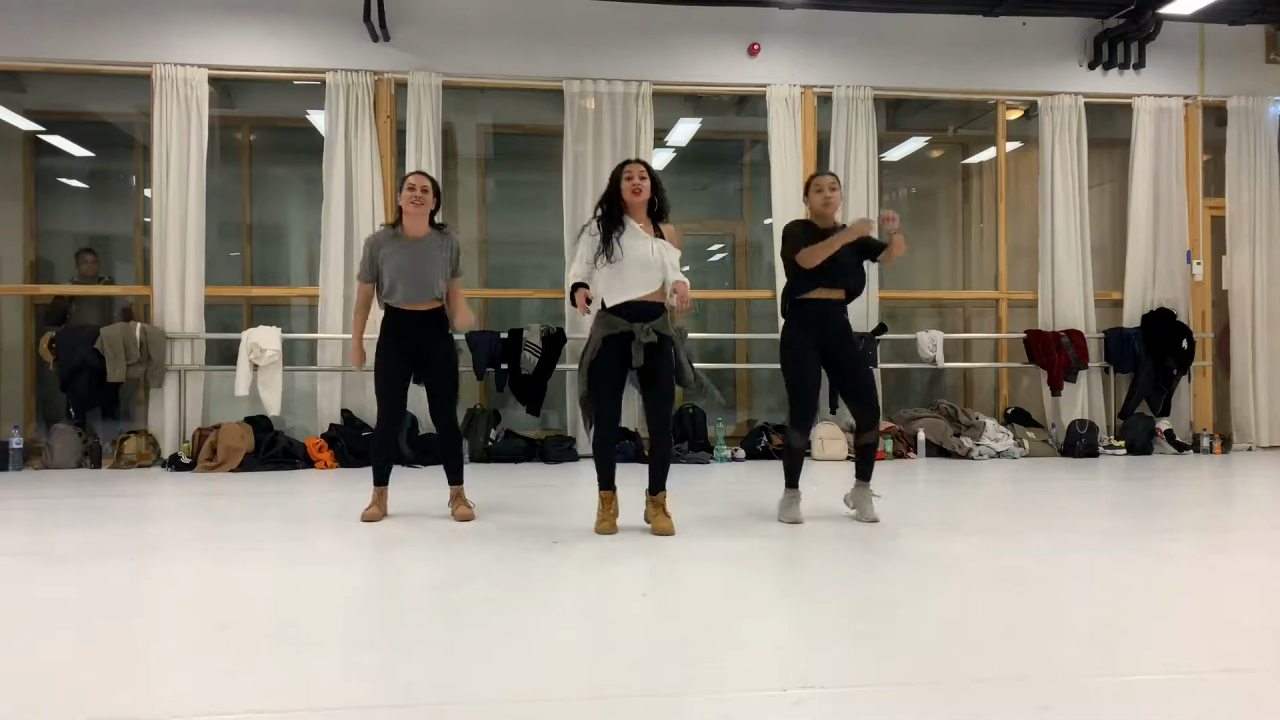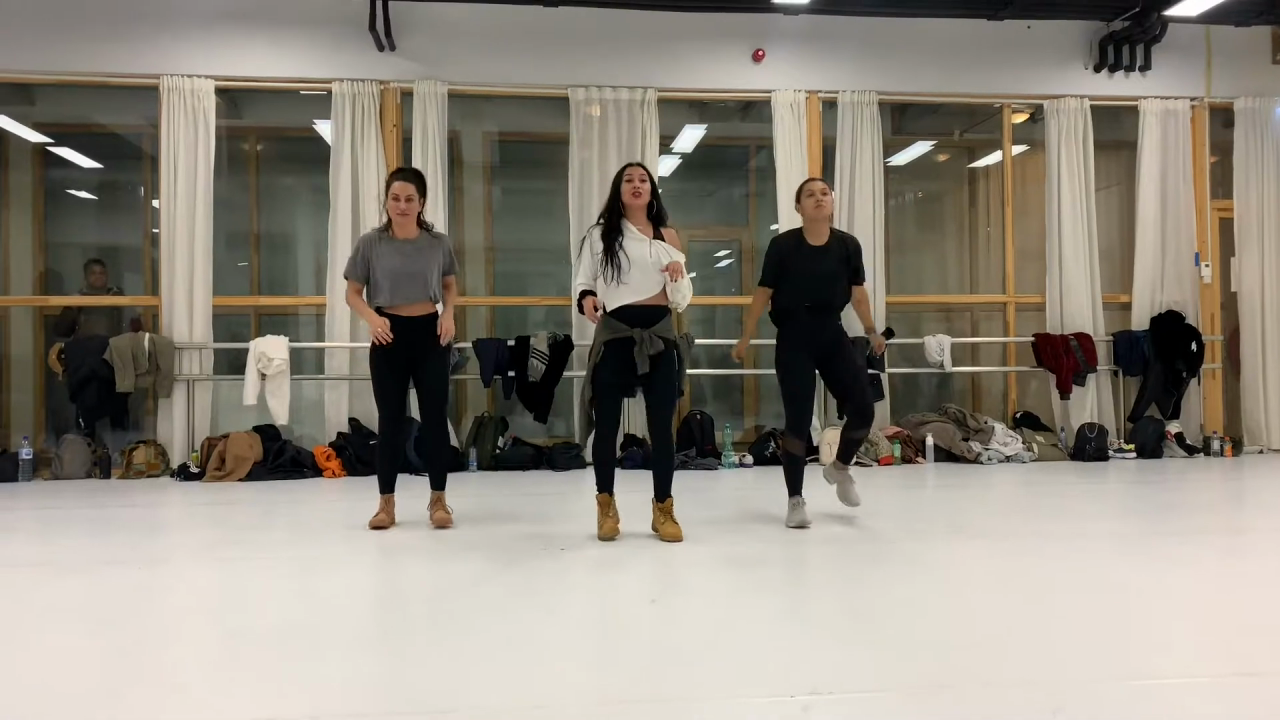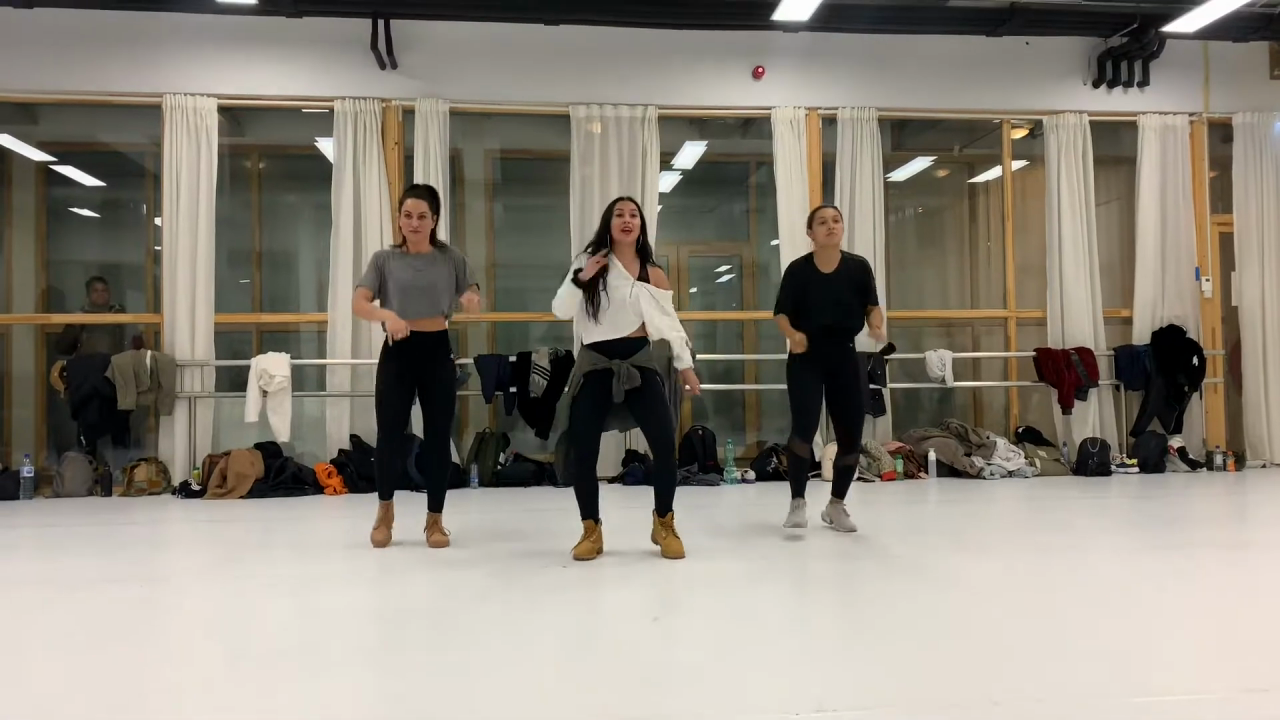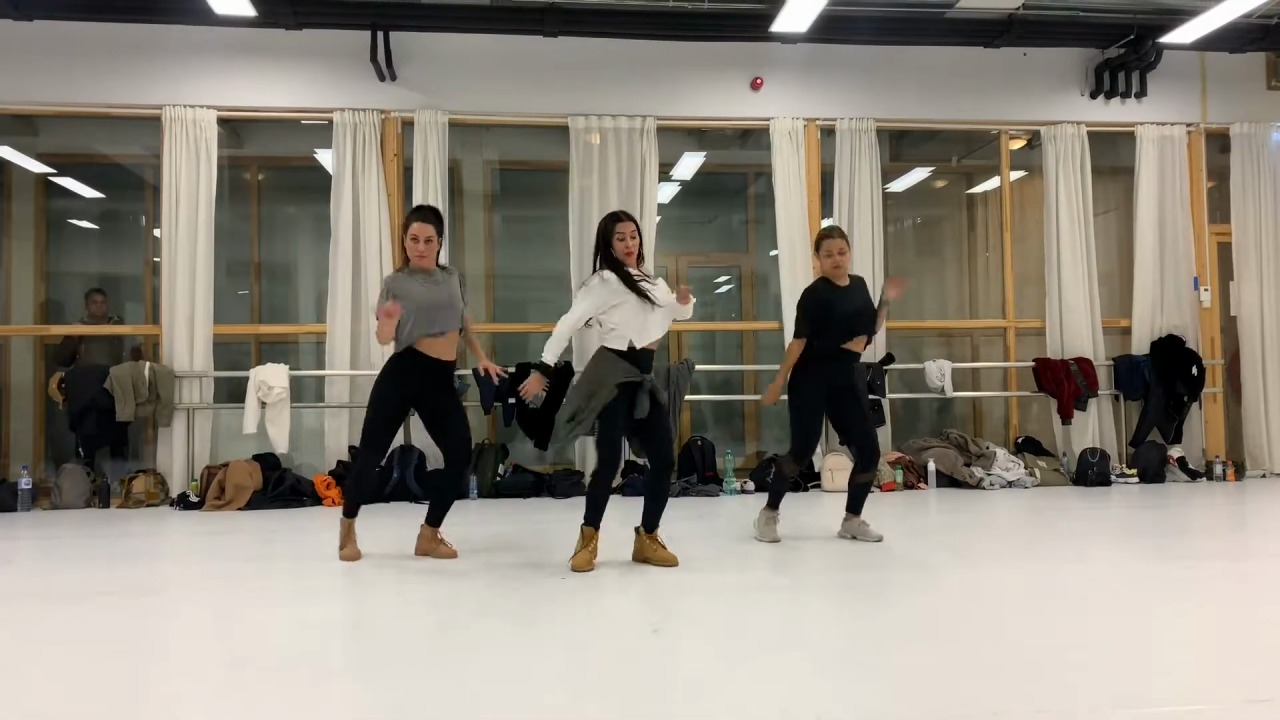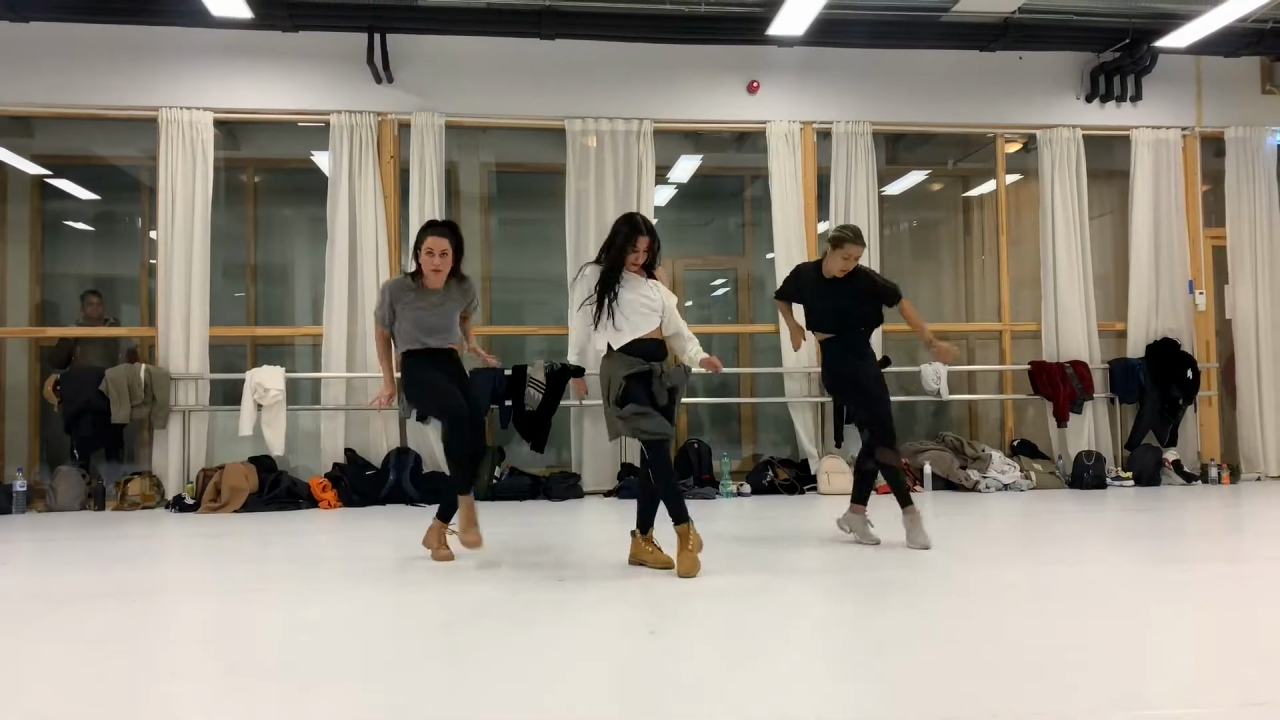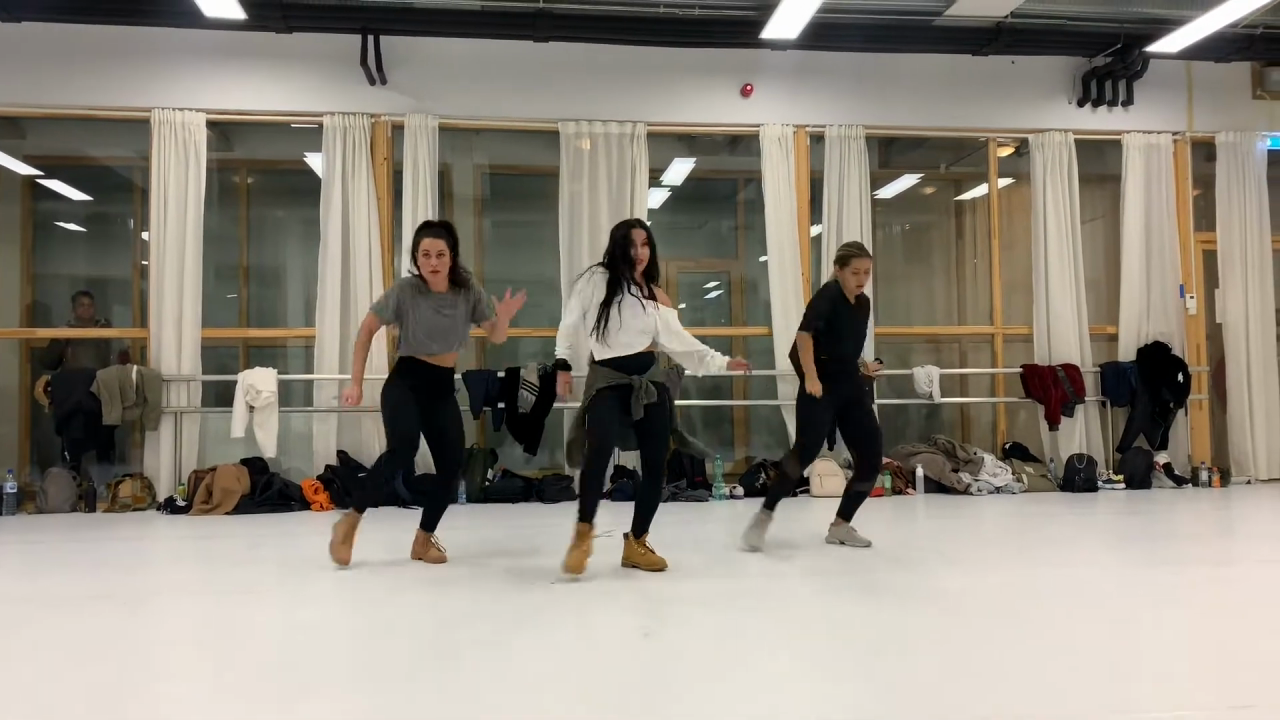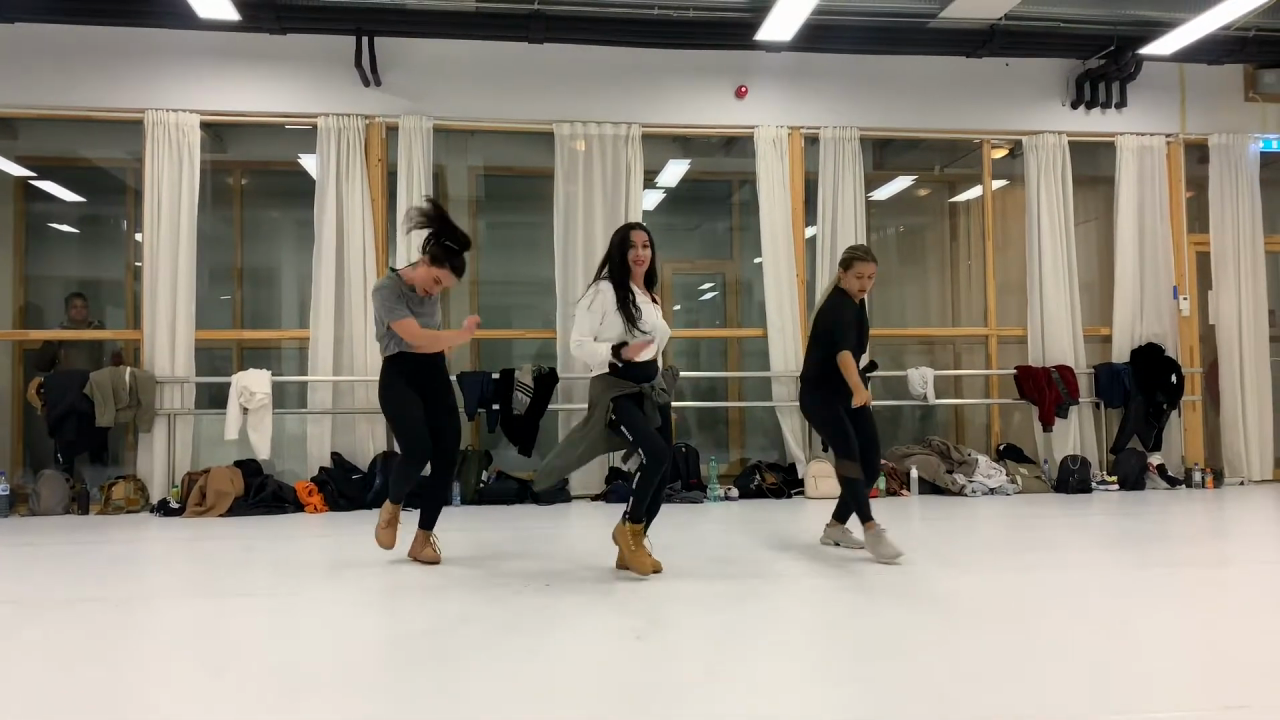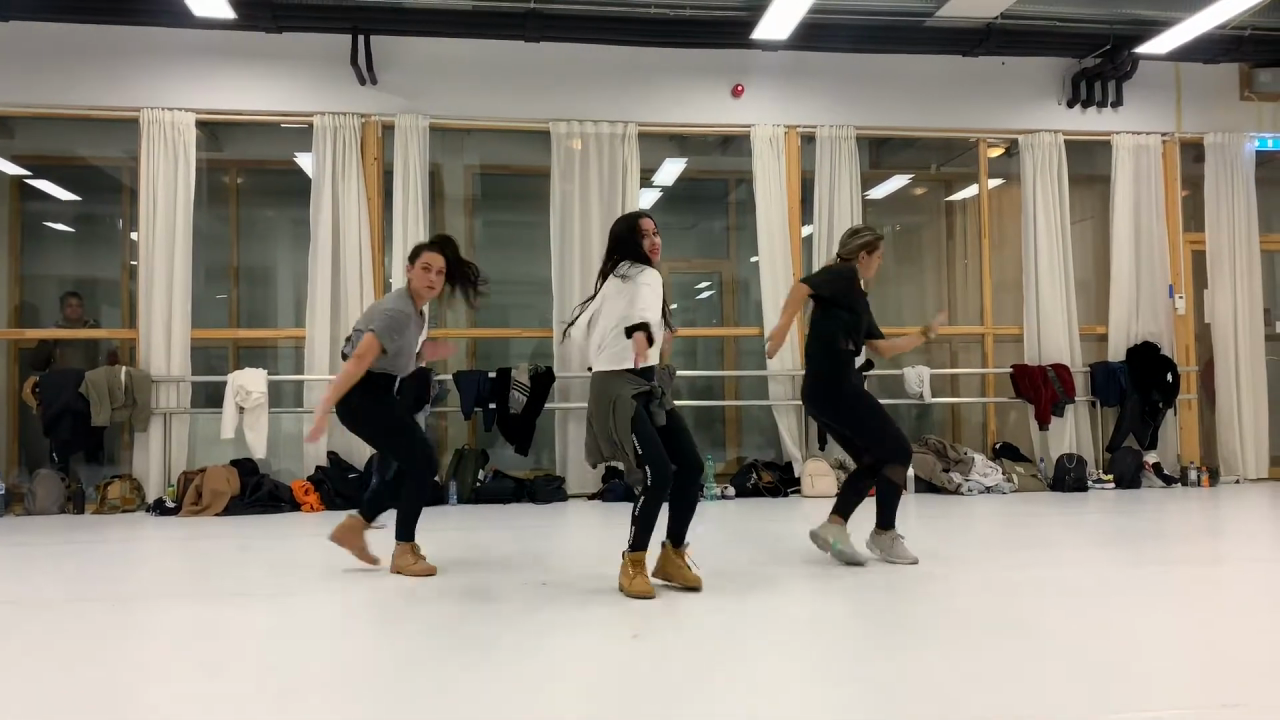
dt=0.4s
person 1, frame 1
left shoulder: (666, 233)
right shoulder: (600, 228)
right elbow: (578, 270)
left wrist: (680, 285)
right wrist: (579, 288)
left hip: (655, 328)
right hip: (612, 327)
left knee: (661, 417)
right knee: (606, 418)
left ankle: (656, 501)
right ankle: (608, 499)
person 1, frame 2
left shoulder: (667, 236)
right shoulder: (600, 235)
right elbow: (585, 279)
left wrist: (680, 273)
right wrist: (586, 297)
left hip: (658, 332)
right hip: (614, 332)
left knee: (662, 424)
right knee: (606, 423)
left ankle: (662, 508)
right ankle: (607, 506)
person 1, frame 3
left shoulder: (654, 274)
right shoulder: (590, 261)
left elbow: (668, 320)
right elbow: (560, 308)
left wrist: (684, 364)
right wrist: (582, 277)
left hip: (639, 362)
right hip: (595, 364)
left knee: (665, 444)
right knee: (581, 453)
left ankle: (664, 524)
right ankle: (591, 530)
person 1, frame 4
left shoulder: (648, 279)
right shoulder: (604, 281)
left elbow: (676, 312)
right elbow: (570, 322)
left wrist: (683, 301)
right wrist: (543, 369)
left hip: (643, 377)
right hip: (614, 372)
left knee: (664, 461)
right knee: (610, 459)
left ankle: (647, 537)
right ankle: (588, 538)
person 1, frame 5
left shoulder: (655, 281)
right shoulder: (594, 277)
left elbow: (674, 326)
right elbow: (581, 327)
left wrist: (699, 356)
right wrist: (577, 370)
left hip: (658, 368)
right hip: (623, 368)
left knee: (655, 453)
right knee: (657, 445)
left ankle: (643, 540)
right ankle: (685, 532)
person 1, frame 6
left shoulder: (657, 296)
right shoulder: (596, 280)
left elbow: (678, 341)
right elbow: (571, 323)
left wrist: (721, 362)
right wrist: (563, 365)
left hip: (650, 381)
right hip: (607, 379)
left knee: (656, 466)
right knee: (599, 450)
left ankle: (636, 543)
right ankle: (583, 534)
person 1, frame 7
left shoulder: (651, 297)
right shoulder: (604, 291)
right elbow: (579, 343)
left wrist: (661, 383)
right wrist: (620, 351)
left hip: (651, 388)
right hip: (617, 388)
left knee: (662, 470)
right knee: (657, 456)
left ankle: (632, 545)
right ankle: (630, 529)
person 1, frame 8
left shoulder: (625, 278)
right shoulder: (641, 275)
left elbow: (587, 322)
right elbow: (646, 304)
right wrist: (642, 330)
left hip: (647, 386)
right hip: (618, 388)
left knee: (691, 467)
right knee: (660, 473)
left ankle: (673, 555)
right ankle: (633, 562)
person 2, frame 1
left shoulder: (447, 241)
right shoulder: (379, 241)
left elbow: (453, 292)
right elbow: (365, 294)
left wrist: (461, 313)
right wrist: (357, 342)
left hip: (434, 329)
right hip: (395, 330)
left knee: (444, 415)
right knee: (388, 415)
left ankle: (457, 495)
right ankle: (379, 496)
person 2, frame 2
left shoulder: (439, 243)
right shoulder: (370, 243)
left elbow: (450, 285)
right elbow: (352, 292)
left wrist: (448, 314)
right wrist: (371, 316)
left hip: (429, 334)
right hip: (389, 337)
left knee: (435, 418)
right knee: (391, 421)
left ankle: (438, 500)
right ankle: (387, 504)
person 2, frame 3
left shoulder: (451, 258)
right shoulder: (384, 259)
left elbow: (472, 295)
right elbow: (359, 304)
left wrist: (472, 300)
right wrist: (385, 313)
left hip: (437, 351)
right hip: (398, 352)
left knee: (437, 439)
right knee: (391, 437)
left ankle: (434, 520)
right ankle: (385, 512)
person 2, frame 4
left shoulder: (452, 277)
right shoulder: (397, 281)
right elbow: (384, 338)
left wrist: (481, 356)
right wrist: (387, 323)
left hip: (441, 378)
right hip: (403, 371)
left knee: (461, 457)
right knee: (371, 452)
left ankle: (429, 535)
right ankle: (347, 530)
person 2, frame 5
left shoulder: (463, 286)
right shoulder: (395, 289)
right elbow: (383, 336)
left wrist: (473, 346)
right wrist: (389, 384)
left hip: (453, 366)
right hip: (419, 367)
left knee: (475, 449)
right knee: (457, 411)
left ankle: (438, 530)
right ankle: (465, 504)
person 2, frame 6
left shoulder: (468, 291)
right shoulder: (405, 291)
left elbow: (497, 337)
right elbow: (367, 330)
left wrist: (503, 318)
right wrist: (356, 382)
left hip: (443, 385)
right hip: (405, 379)
left knee: (451, 464)
right knee: (403, 447)
left ankle: (424, 538)
right ankle: (350, 521)
person 2, frame 7
left shoulder: (435, 281)
right shoulder: (386, 290)
right elbow: (418, 338)
right wrist: (461, 335)
left hip: (435, 374)
right hip: (400, 375)
left knee: (446, 458)
right knee: (416, 452)
left ankle: (424, 536)
right ankle: (391, 508)
person 2, frame 8
left shoulder: (416, 312)
right shoulder: (398, 311)
right elbow: (361, 357)
left wrist: (425, 354)
right wrist: (325, 408)
left hip: (379, 393)
right hip: (366, 397)
left knee: (413, 456)
right knee: (423, 461)
left ankle: (354, 526)
right ankle: (404, 550)
person 3, frame 1
left shoulder: (852, 235)
right shoulder: (796, 230)
left elbow: (893, 253)
right elbow: (807, 259)
left wrist: (894, 229)
right wrist: (846, 235)
left hip: (838, 326)
right hip: (801, 326)
left knee: (869, 411)
right knee: (803, 414)
left ankle: (861, 490)
right ankle: (791, 494)
person 3, frame 2
left shoulder: (847, 245)
right shoulder: (783, 244)
left elbow: (856, 290)
right elbow: (765, 292)
left wrist: (872, 331)
right wrist: (745, 337)
left hip: (831, 333)
right hip: (794, 334)
left knee: (863, 410)
right knee: (799, 420)
left ankle: (840, 468)
right ankle: (795, 500)
person 3, frame 3
left shoulder: (858, 266)
right shoulder: (798, 270)
left elbow: (873, 308)
right elbow: (781, 314)
left wrist: (877, 326)
right wrist: (792, 334)
left hip: (843, 354)
right hip: (806, 355)
left knee: (851, 435)
right knee: (805, 425)
left ankle: (836, 504)
right ankle: (798, 502)
person 3, frame 4
left shoulder: (859, 285)
right shoulder: (815, 293)
left elbow: (870, 328)
right elbow: (798, 340)
left wrist: (887, 300)
right wrist: (779, 381)
left hip: (849, 376)
right hip: (814, 374)
left knee: (869, 451)
right knee: (804, 447)
left ankle: (852, 520)
right ankle: (769, 513)
person 3, frame 5
left shoulder: (864, 278)
right shoulder: (805, 274)
left elbow: (902, 304)
right elbow: (781, 298)
left wrist: (932, 342)
right wrist: (793, 325)
left hip: (864, 357)
right hip: (838, 361)
left knee: (876, 435)
right knee: (883, 427)
left ankle: (855, 514)
right ankle: (909, 512)
person 3, frame 6
left shoulder: (863, 304)
right shoulder: (831, 295)
right elbow: (805, 334)
left wrist: (862, 365)
right wrist: (811, 376)
left hip: (851, 384)
right hip: (821, 385)
left knee: (872, 460)
right knee: (807, 449)
left ankle: (840, 525)
right ankle: (764, 517)
person 3, frame 7
left shoulder: (854, 302)
right shoulder: (839, 306)
right elbow: (843, 352)
right wrist: (857, 388)
left hip: (845, 391)
right hip: (820, 391)
left knee: (871, 464)
right knee: (847, 447)
left ankle: (836, 527)
right ankle: (870, 529)
person 3, frame 8
left shoulder: (853, 293)
right shoulder: (842, 276)
left elbow: (883, 348)
right elbow: (803, 286)
left wrist: (926, 334)
right wrist: (784, 325)
left hip: (821, 387)
right hip: (834, 383)
left knee: (875, 459)
right knee: (898, 450)
left ankle: (833, 527)
right ankle: (885, 536)
